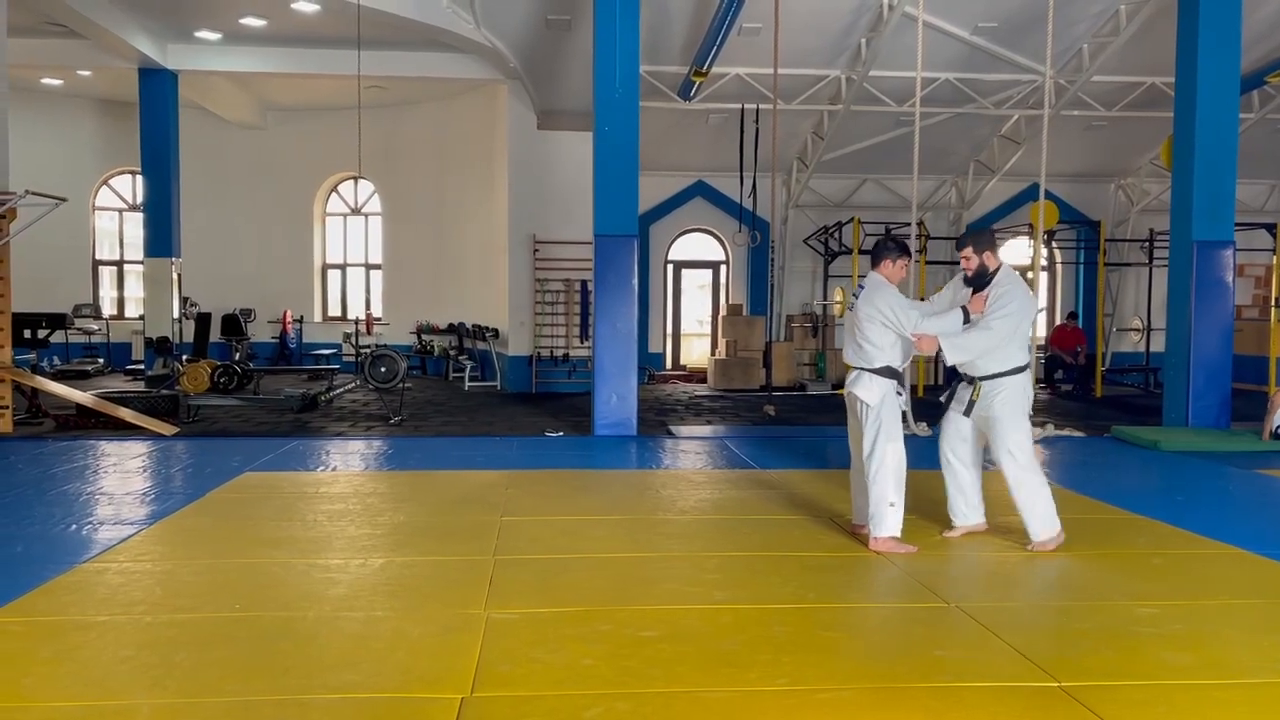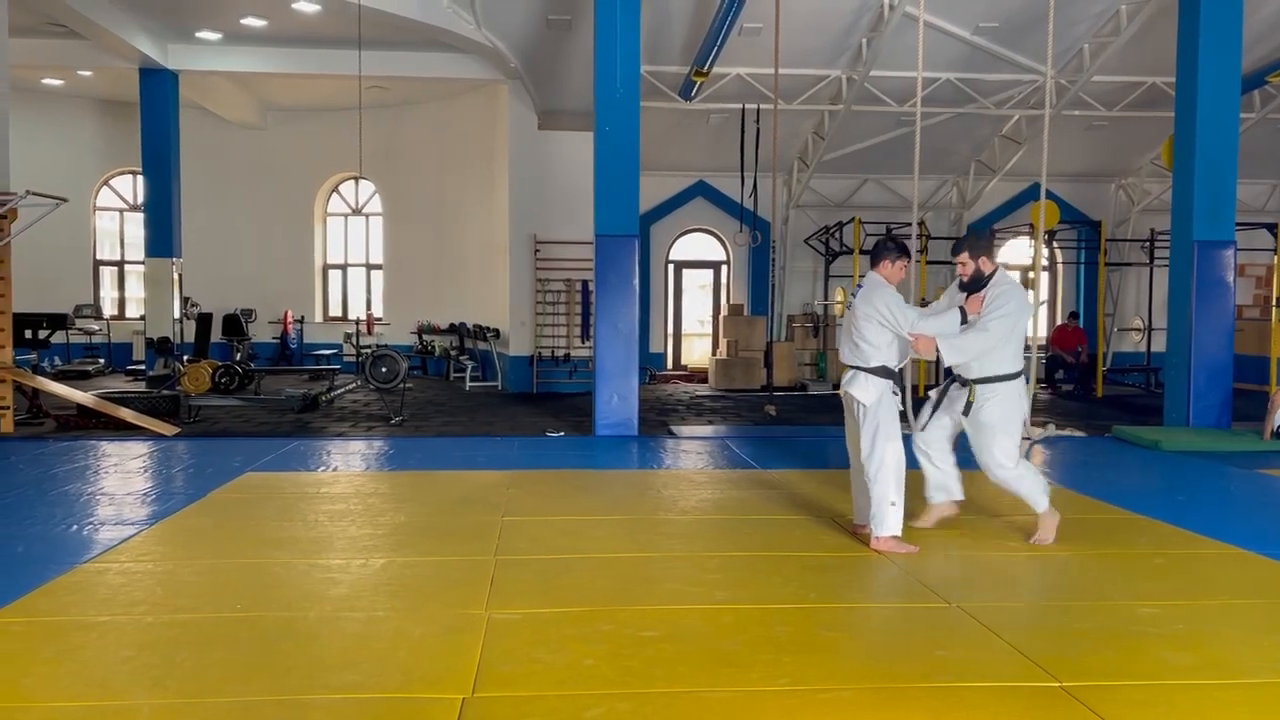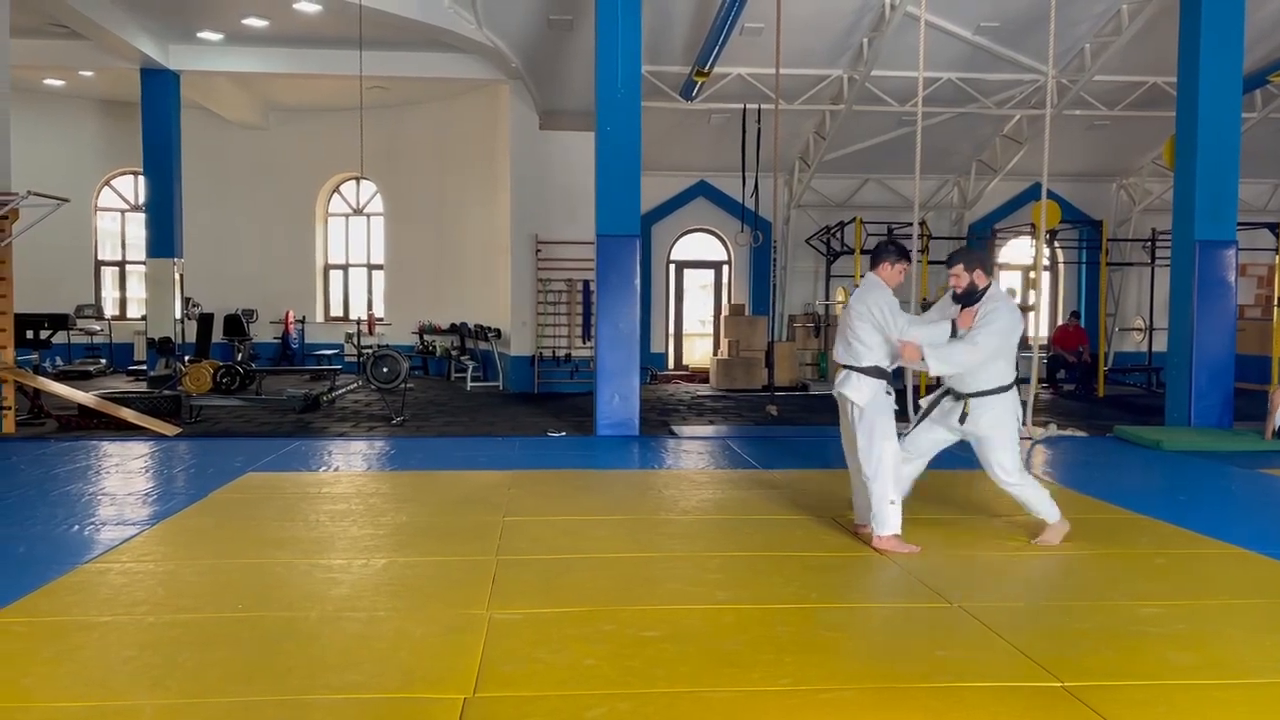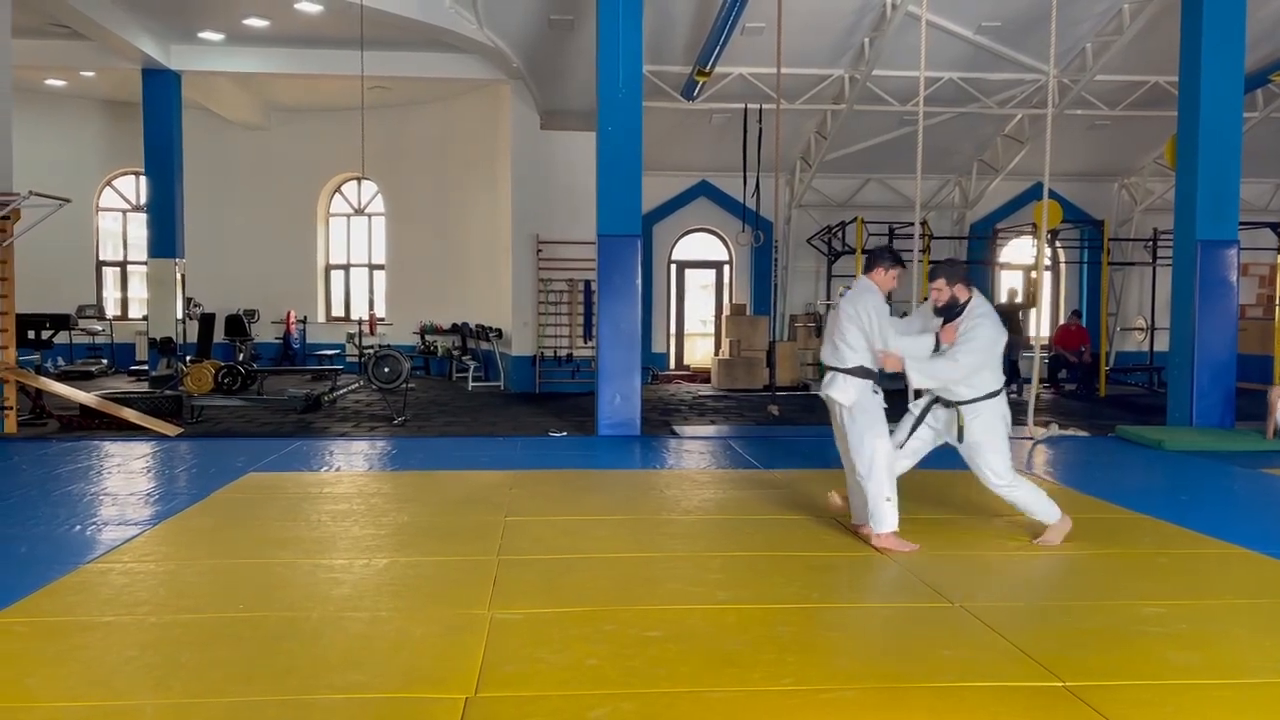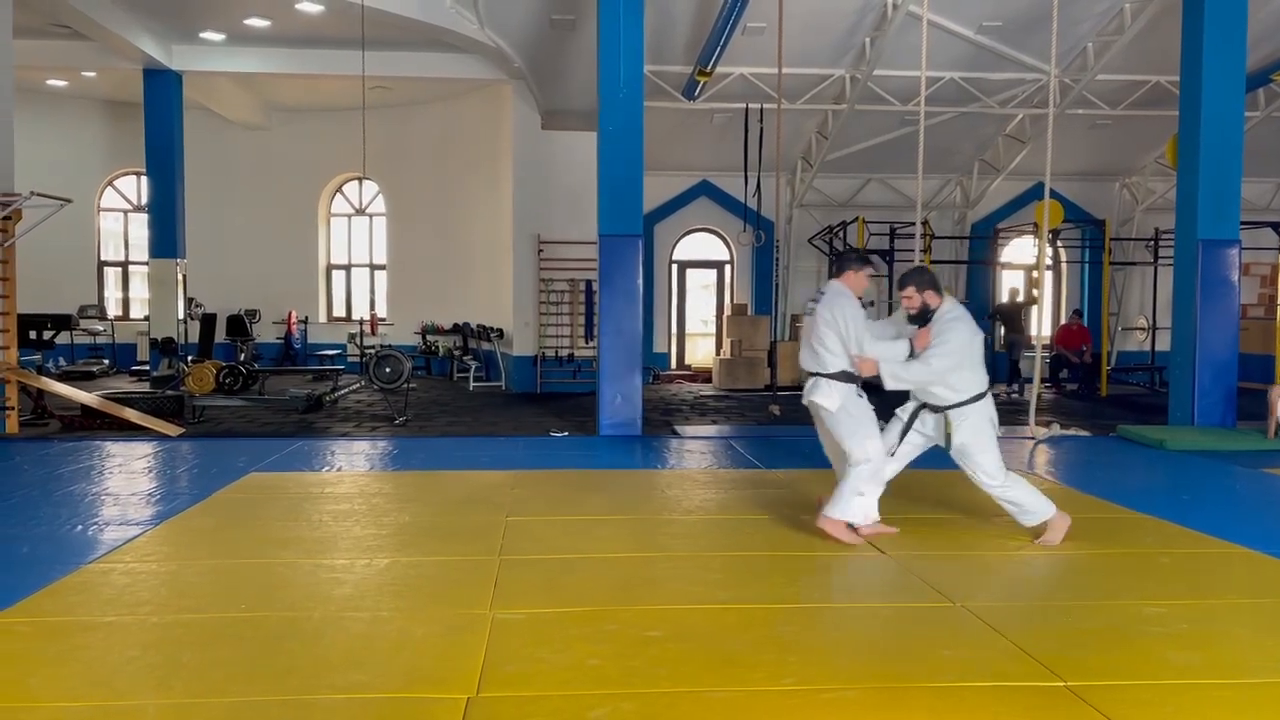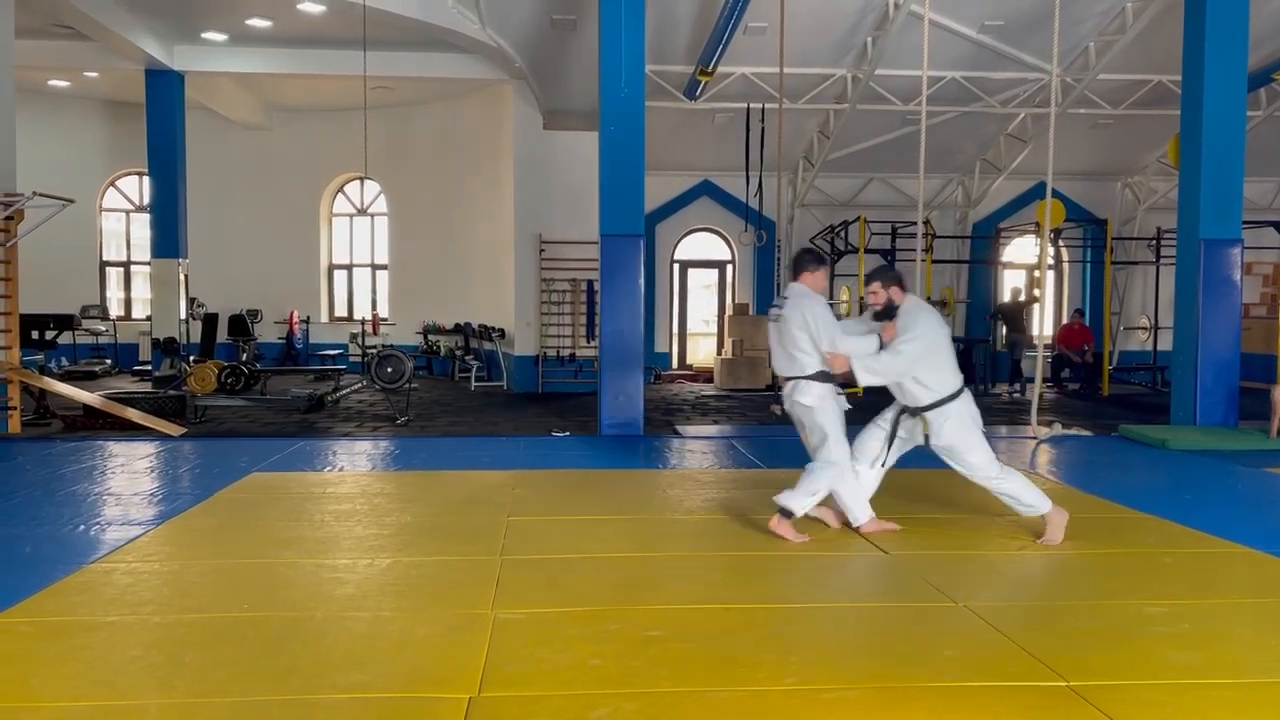
dt=0.1s
person 1, frame 1
left shoulder: (868, 291)
right shoulder: (883, 294)
left elbow: (916, 311)
right elbow: (920, 326)
left wrist: (958, 304)
right wrist: (967, 311)
left hip: (862, 381)
right hip: (878, 385)
left knee: (866, 456)
right knee: (887, 458)
left ankle: (863, 520)
right ankle: (882, 534)
person 1, frame 2
left shoulder: (865, 291)
right shoulder: (881, 294)
left elbow: (912, 316)
right elbow: (916, 326)
left wrist: (957, 307)
right wrist: (964, 312)
left hip: (860, 381)
right hip: (874, 384)
left knee: (865, 456)
right knee: (886, 457)
left ankle: (866, 520)
right ankle: (884, 534)
person 1, frame 3
left shoulder: (864, 292)
right shoulder: (877, 295)
left elbow: (902, 323)
right elbow: (906, 333)
left wrist: (947, 321)
right wrist: (955, 324)
left hip: (853, 380)
right hip: (867, 384)
left knee: (861, 456)
right knee: (883, 456)
left ankle: (866, 520)
right ankle: (885, 533)
person 1, frame 4
left shoulder: (853, 295)
right shoulder: (869, 298)
left elbow: (892, 328)
right elbow: (890, 342)
left wrist: (929, 326)
right wrist: (936, 339)
left hip: (840, 383)
right hip: (853, 386)
left knee: (858, 457)
right knee: (877, 456)
left ankle: (866, 521)
right ankle: (882, 532)
person 1, frame 5
left shoulder: (825, 299)
right shoulder: (844, 302)
left elbow: (863, 334)
right elbow: (865, 348)
right wrist: (911, 344)
left hip: (822, 387)
right hip: (837, 390)
left knee: (847, 455)
right knee: (870, 455)
left ankle: (865, 518)
right ankle: (834, 516)
person 1, frame 6
left shoulder: (783, 303)
right shoulder: (810, 303)
right elbow: (837, 345)
right wrist: (880, 338)
left hip: (798, 389)
right hip: (814, 391)
left knee: (837, 455)
right knee: (834, 459)
left ankle: (863, 519)
right ankle: (784, 515)
person 2, frame 1
left shoulder: (1012, 292)
right shoulder: (966, 283)
left elbow: (986, 336)
right elbow: (934, 308)
left wrist: (940, 343)
left hip: (1004, 389)
right hip: (971, 387)
left knee: (1016, 462)
right knee: (955, 451)
left ankle: (1048, 531)
right ankle: (970, 519)
person 2, frame 2
left shoulder: (1010, 296)
right shoulder: (963, 288)
left elbow: (982, 339)
left wrist: (938, 344)
left hip: (997, 392)
right hip: (962, 388)
left knee: (1001, 465)
right knee: (928, 438)
left ankle: (1045, 509)
right ankle: (943, 500)
person 2, frame 3
left shoulder: (1002, 312)
right shoulder: (957, 300)
left elbow: (970, 352)
left wrist: (923, 353)
left hip: (991, 405)
right hip: (954, 399)
left knee: (1008, 474)
right knee: (913, 446)
left ankle: (1055, 520)
person 2, frame 4
left shoulder: (984, 325)
right shoulder: (944, 311)
left elbow: (952, 368)
left wrist: (904, 363)
left hip: (978, 411)
right hip: (940, 405)
left knee: (1000, 477)
right knee: (898, 449)
left ankle: (1057, 520)
person 2, frame 5
left shoulder: (958, 328)
right shoulder: (921, 315)
left elbow: (927, 369)
left wrist: (879, 367)
left hip: (966, 414)
right hip: (927, 410)
left knee: (993, 478)
right knee: (886, 454)
left ankle: (1055, 518)
person 2, frame 6
left shoulder: (920, 321)
right shoulder: (887, 316)
left elbow: (896, 362)
right elbow: (855, 329)
left wrist: (851, 364)
left hip: (947, 413)
right hip: (910, 411)
left knee: (989, 471)
right knee: (865, 451)
left ankle: (1052, 514)
right ankle: (855, 515)
